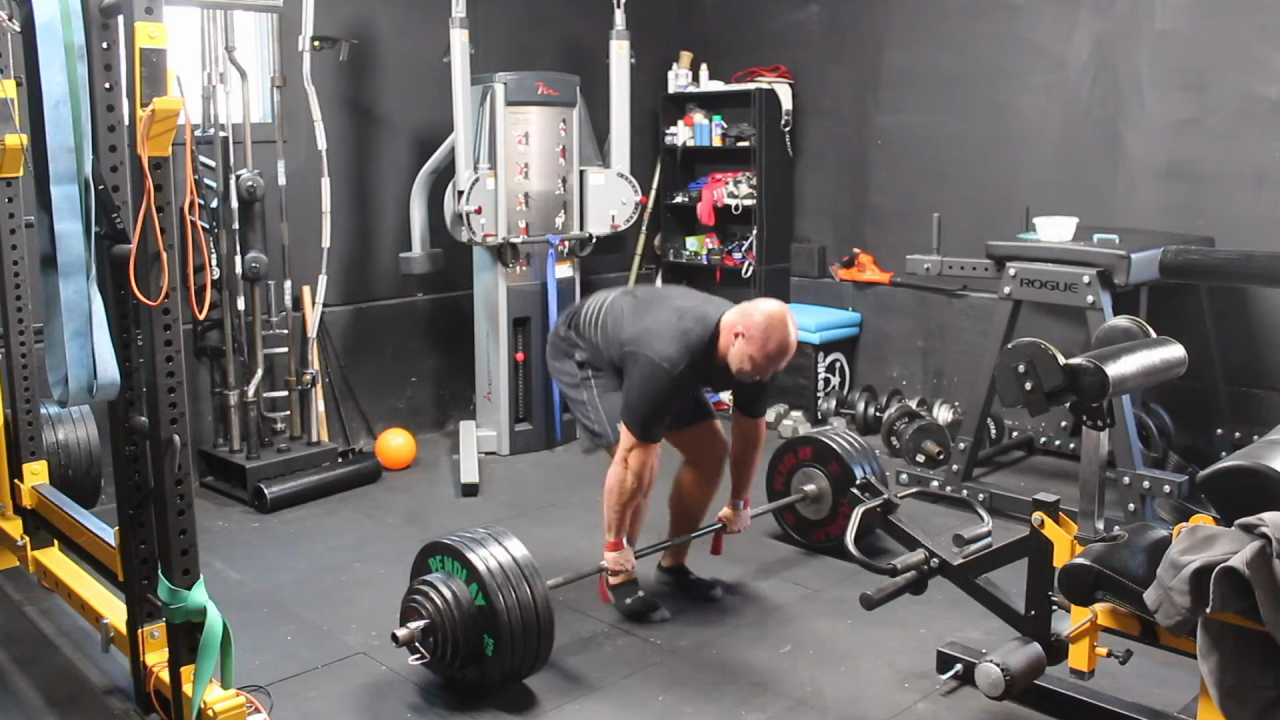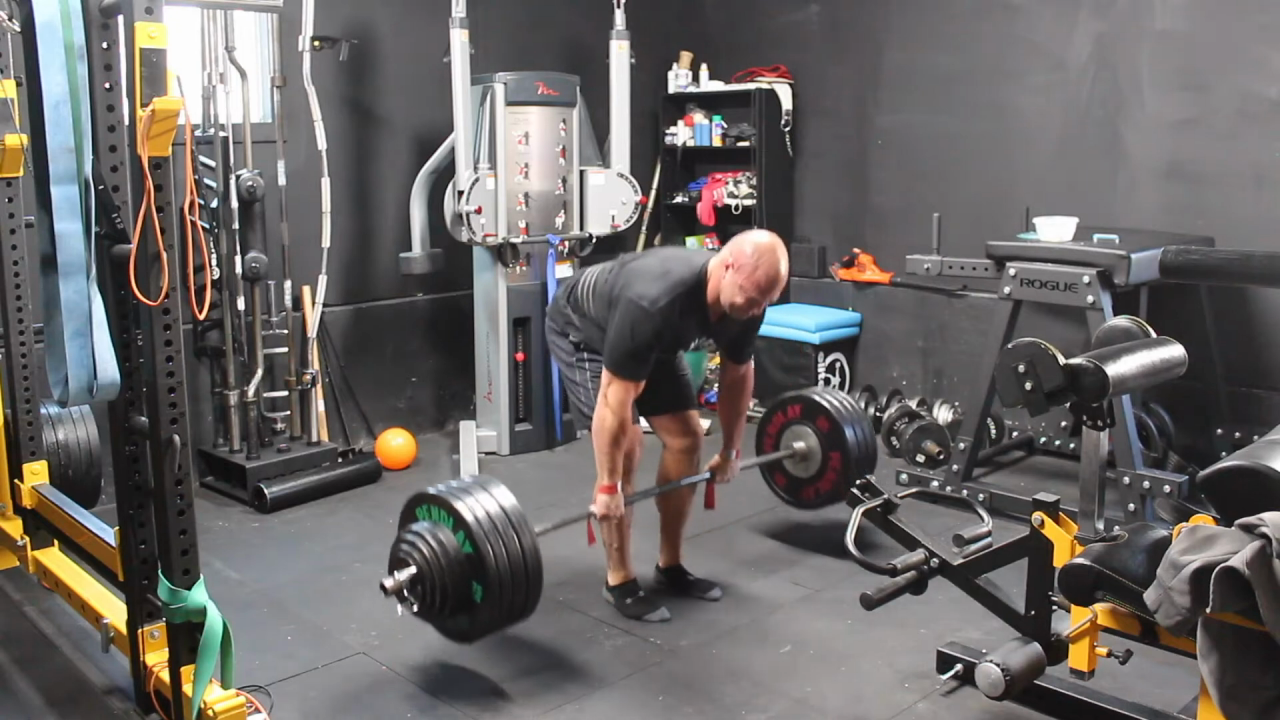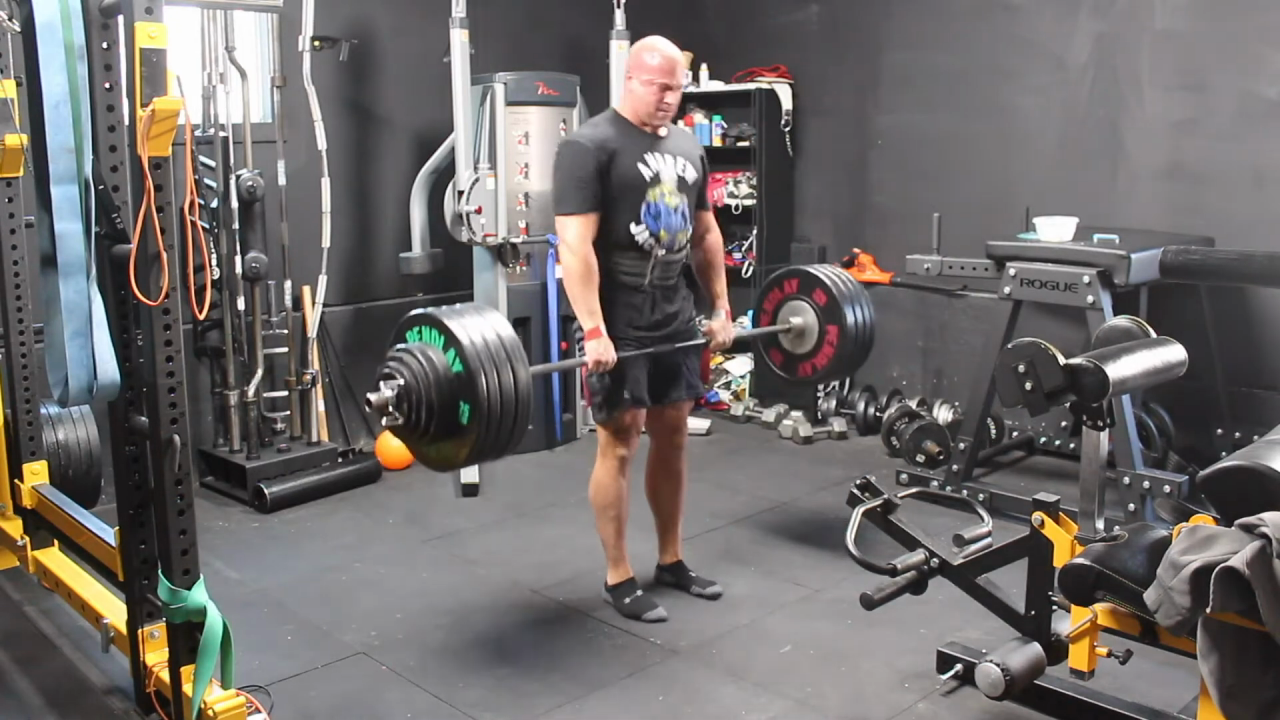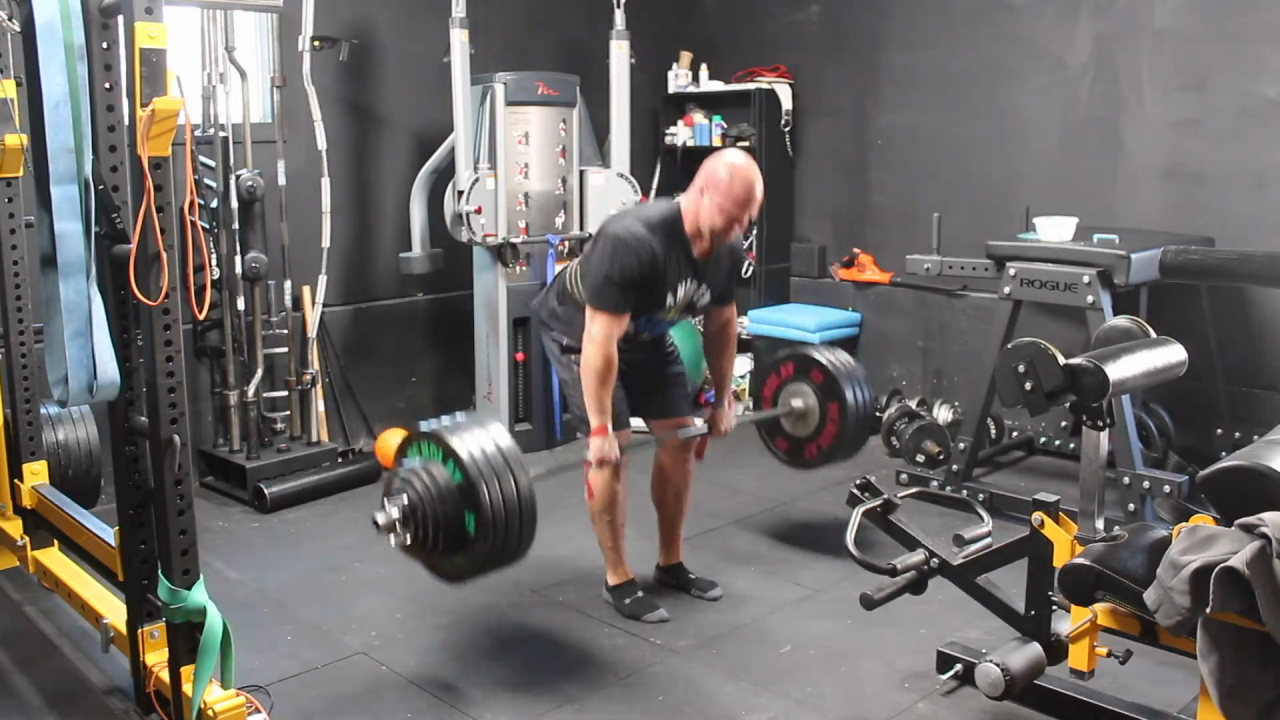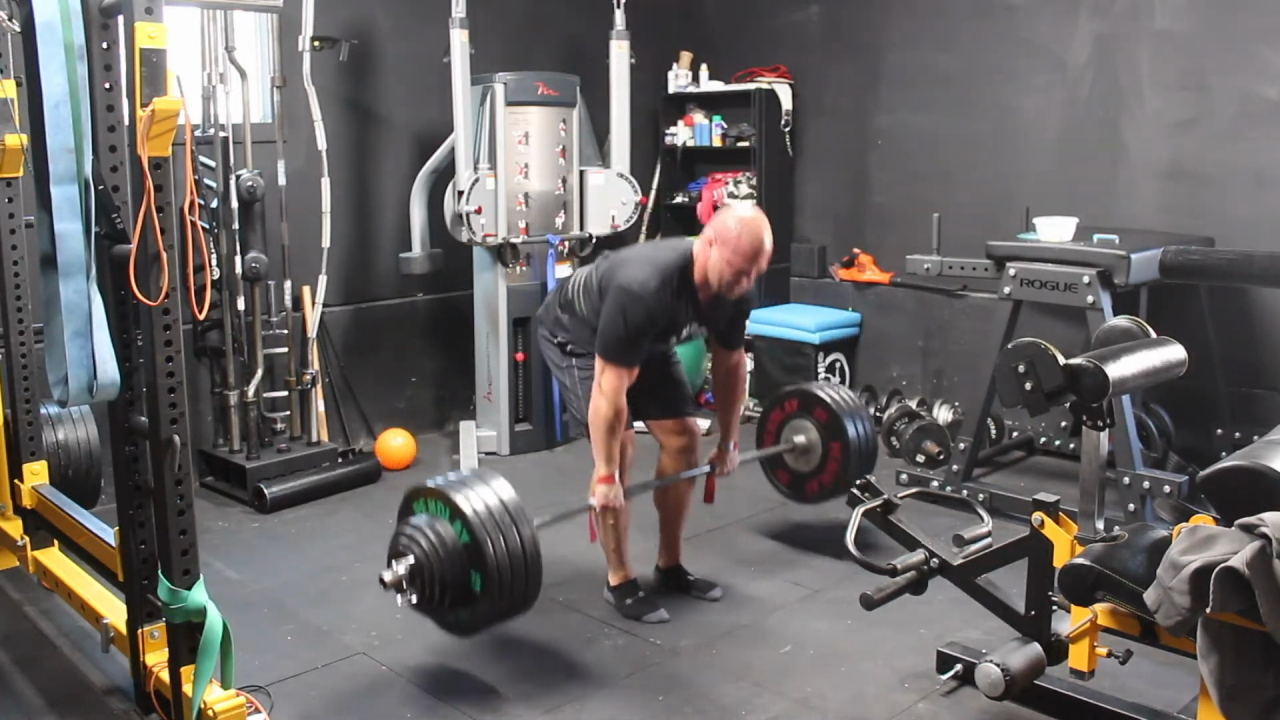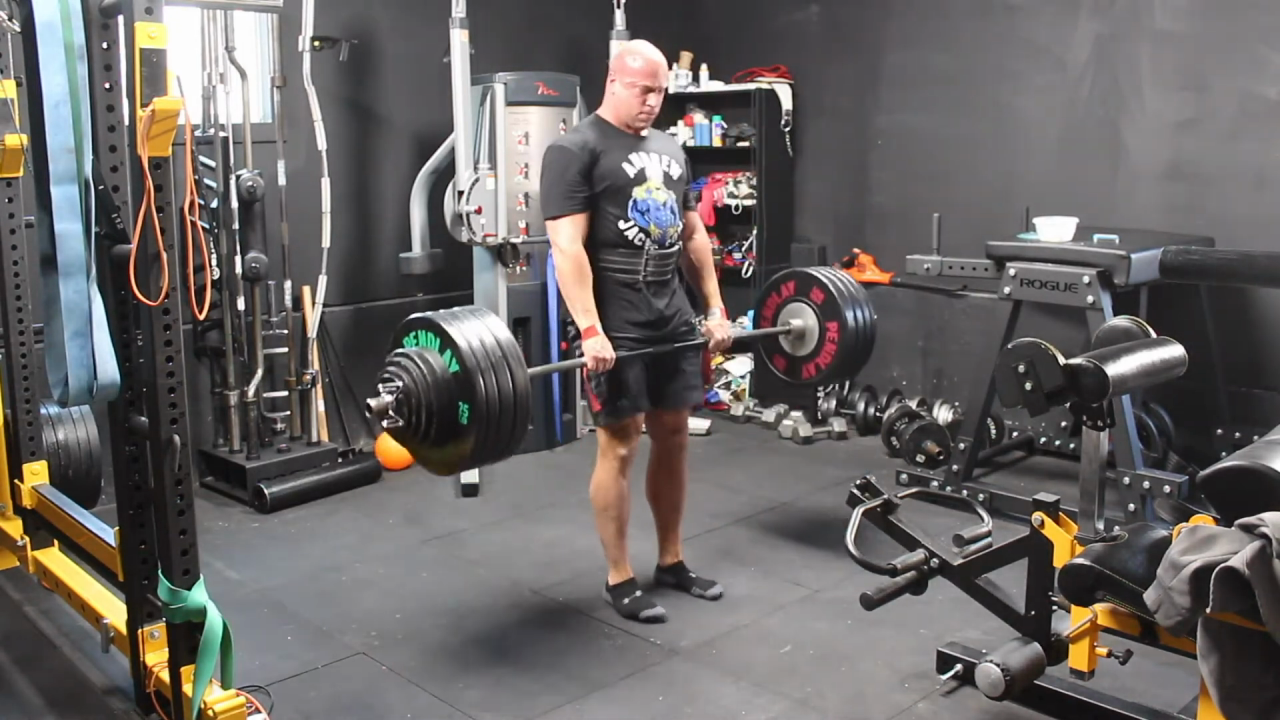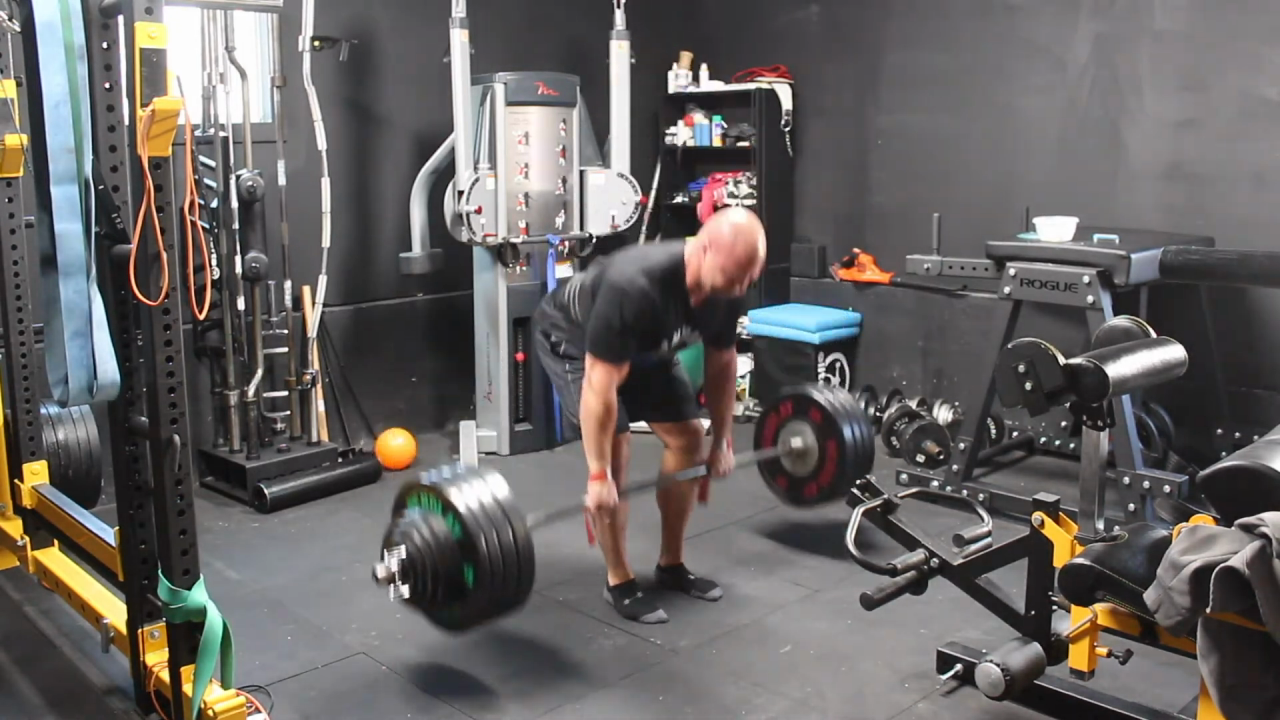
dt=0.7s
person 1, frame 1
left shoulder: (754, 352)
right shoulder: (666, 360)
left elbow: (750, 429)
right elbow: (632, 460)
left wrist: (739, 503)
right wrist: (615, 545)
left hip: (629, 341)
right hip: (584, 352)
left knee: (714, 448)
right knee: (642, 462)
left ankle: (673, 564)
right ankle: (619, 578)
person 1, frame 2
left shoulder: (744, 303)
right shoulder: (653, 303)
left elbow: (737, 375)
right elbow: (616, 401)
left wrist: (730, 450)
right wrist: (607, 487)
right hip: (584, 331)
left knee: (686, 438)
right knee: (626, 449)
left ankle: (670, 566)
right ankle: (619, 580)
person 1, frame 3
left shoulder: (687, 147)
right shoulder: (589, 145)
left elbow: (707, 233)
right elbow: (575, 245)
left wrist: (721, 309)
right wrist: (593, 331)
left hip: (676, 318)
right hip: (617, 325)
left knee: (671, 439)
right knee: (619, 445)
left ankle: (671, 562)
right ankle: (619, 579)
person 1, frame 4
left shoulder: (727, 247)
right shoulder: (632, 241)
left elbow: (721, 323)
right elbow: (601, 342)
left wrist: (723, 398)
right wrist: (599, 431)
left hip: (646, 337)
right hip: (576, 328)
left knee: (680, 440)
right knee: (614, 455)
left ankle: (671, 564)
right ankle: (618, 580)
person 1, frame 5
left shoulder: (734, 293)
right shoulder: (643, 288)
left elbow: (730, 365)
right elbow: (610, 392)
left wrist: (727, 443)
right wrist: (605, 480)
left hip: (647, 344)
right hip: (577, 334)
left knee: (683, 440)
right knee: (618, 453)
left ankle: (670, 567)
right ankle: (620, 582)
person 1, frame 6
left shoulder: (668, 148)
right shoulder: (575, 150)
left elbow: (693, 233)
right elbow: (567, 246)
left wrist: (715, 309)
right wrist: (590, 330)
left hip: (674, 317)
right hip: (615, 325)
left knee: (673, 440)
right knee: (619, 446)
left ankle: (672, 563)
right ankle: (619, 579)
person 1, frame 7
left shoulder: (727, 291)
right shoulder: (633, 288)
left elbow: (721, 365)
right elbow: (602, 385)
left wrist: (721, 441)
right wrist: (598, 475)
left hip: (644, 347)
right hip: (572, 337)
left knee: (688, 437)
right knee: (613, 448)
left ankle: (671, 564)
right ankle: (619, 582)
